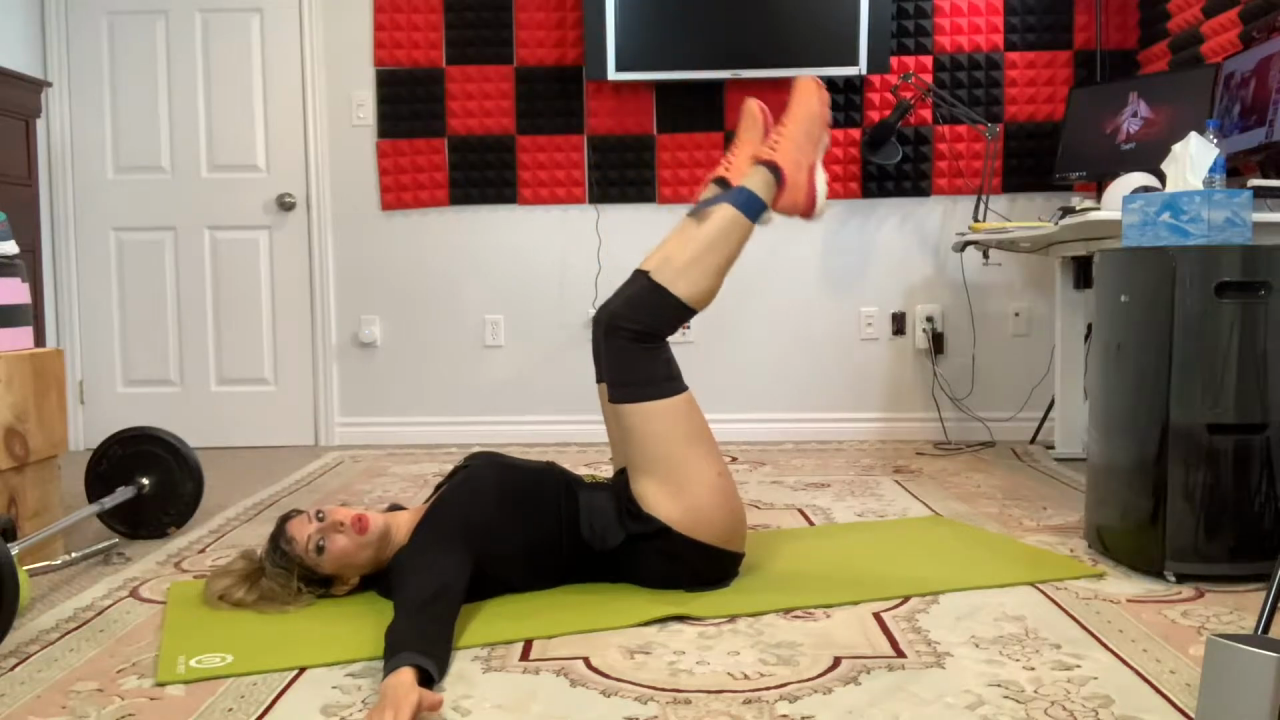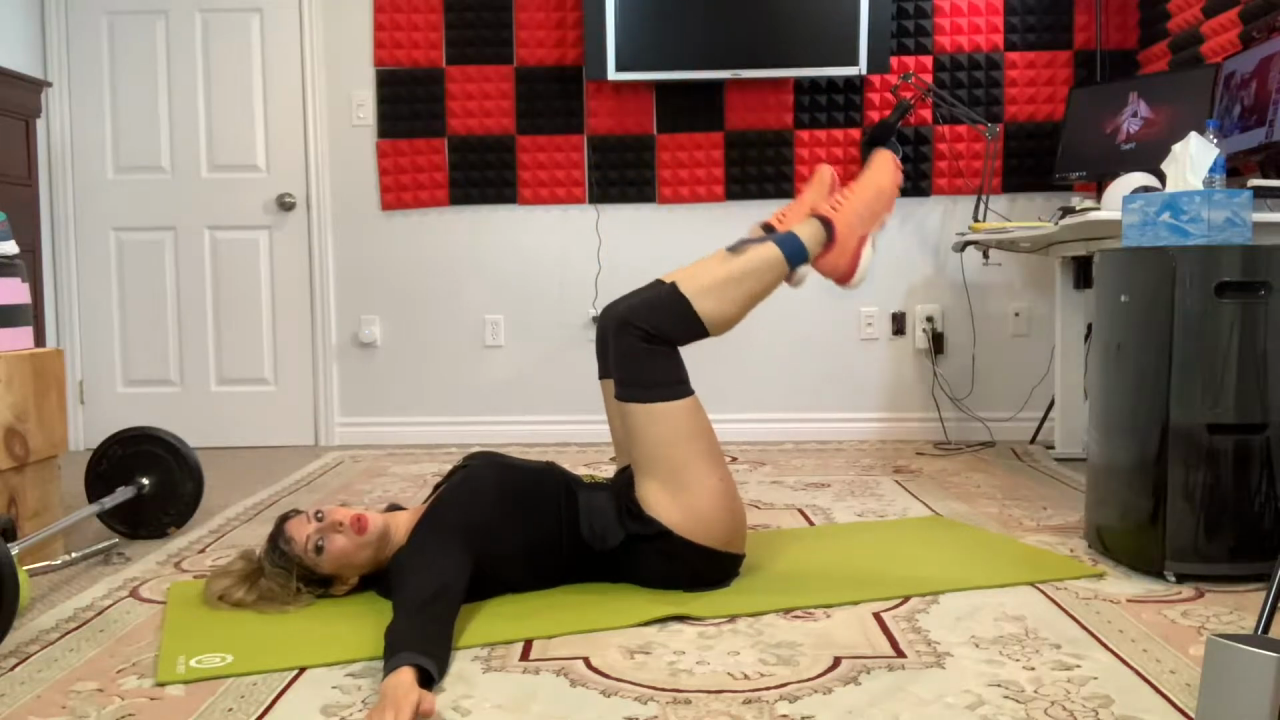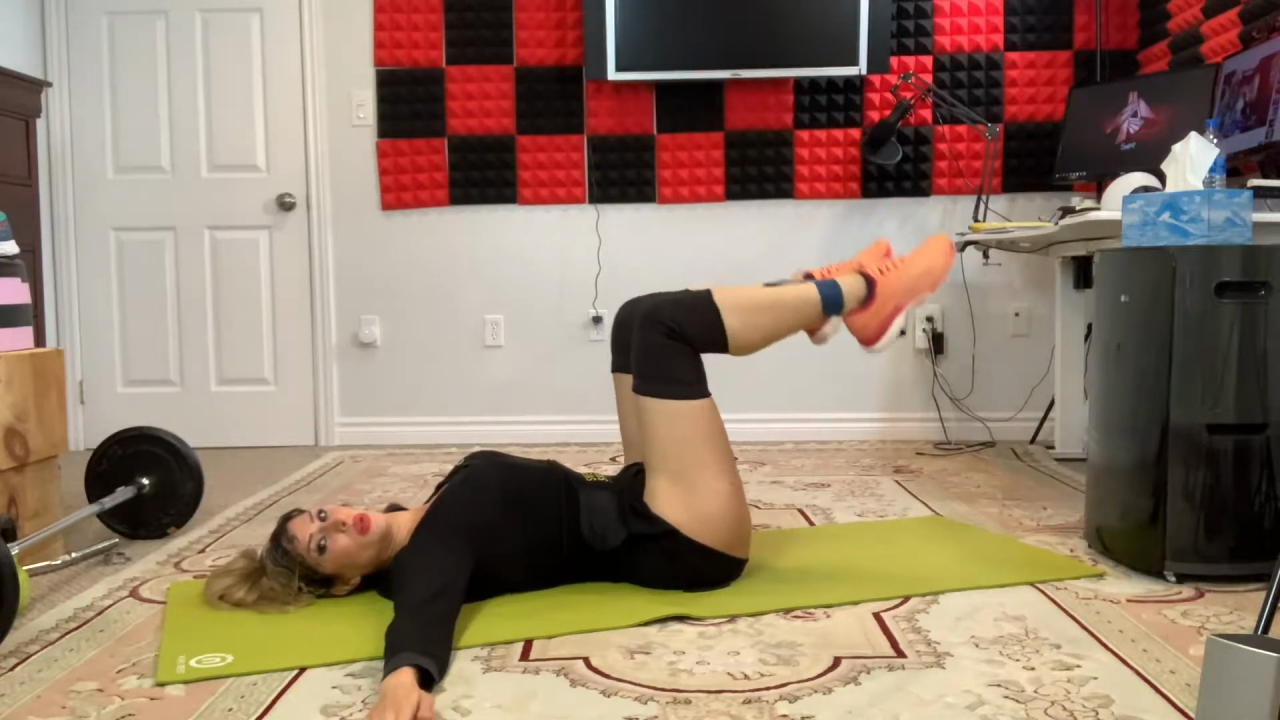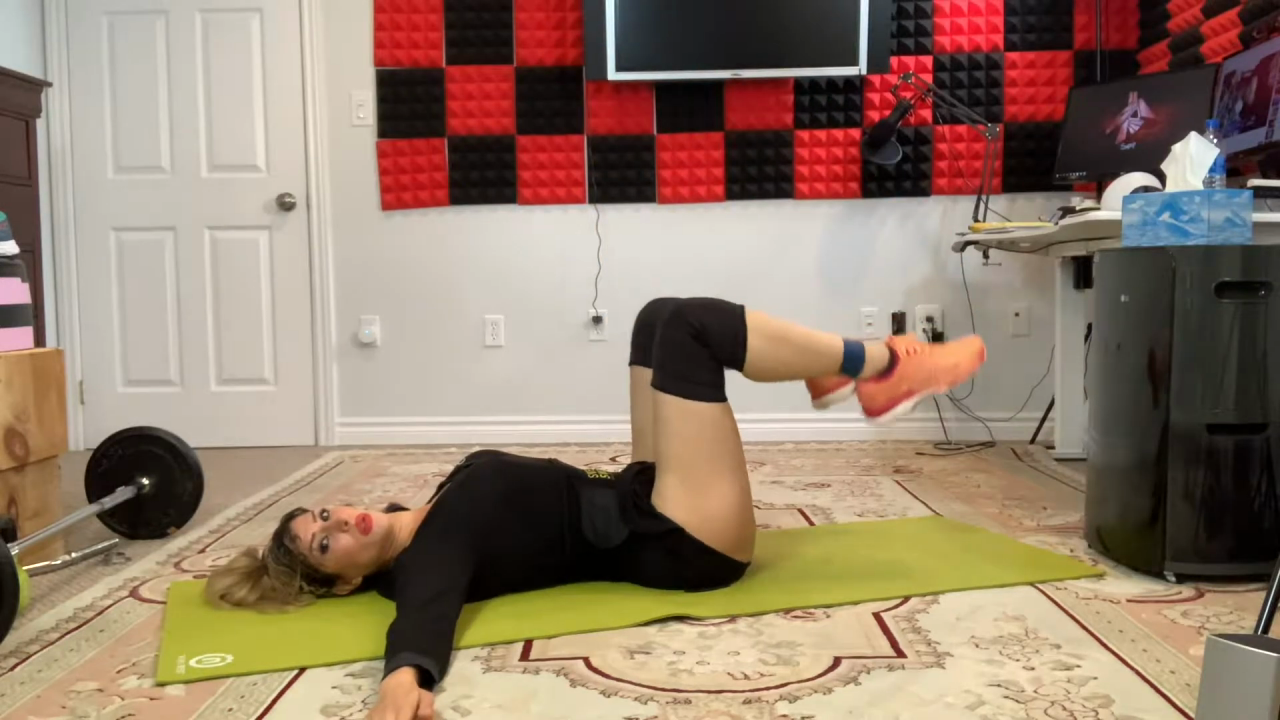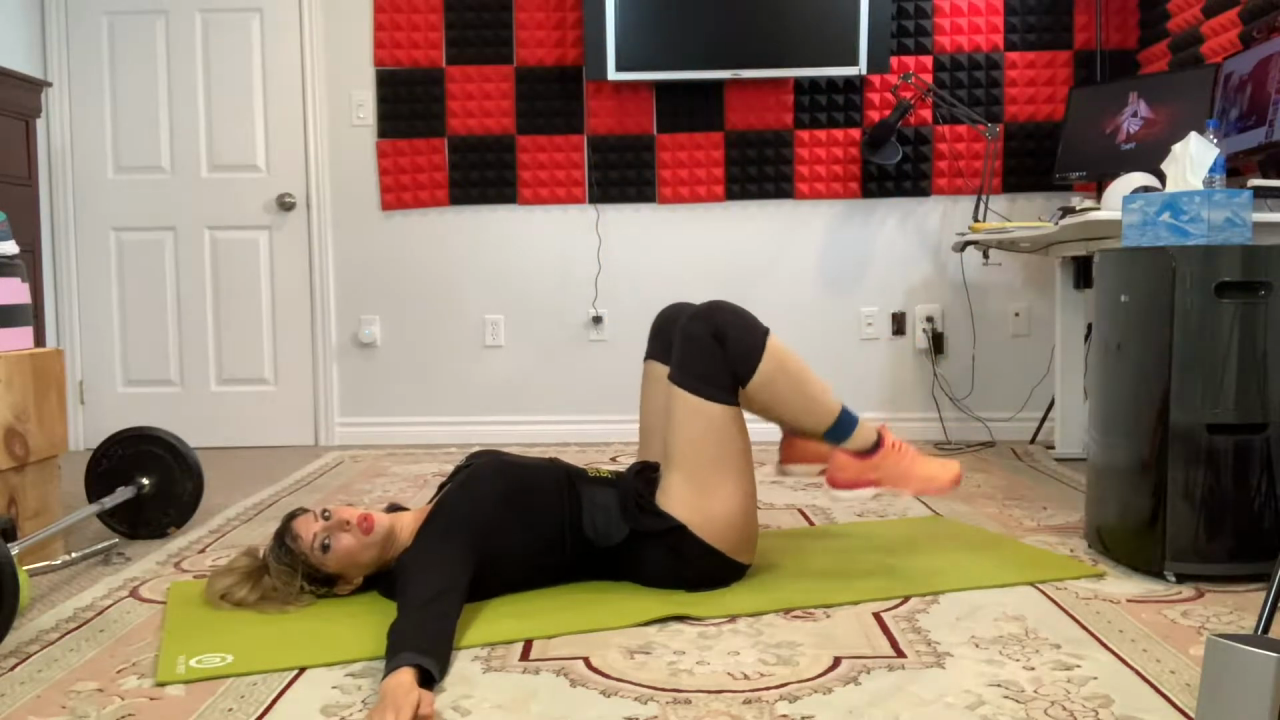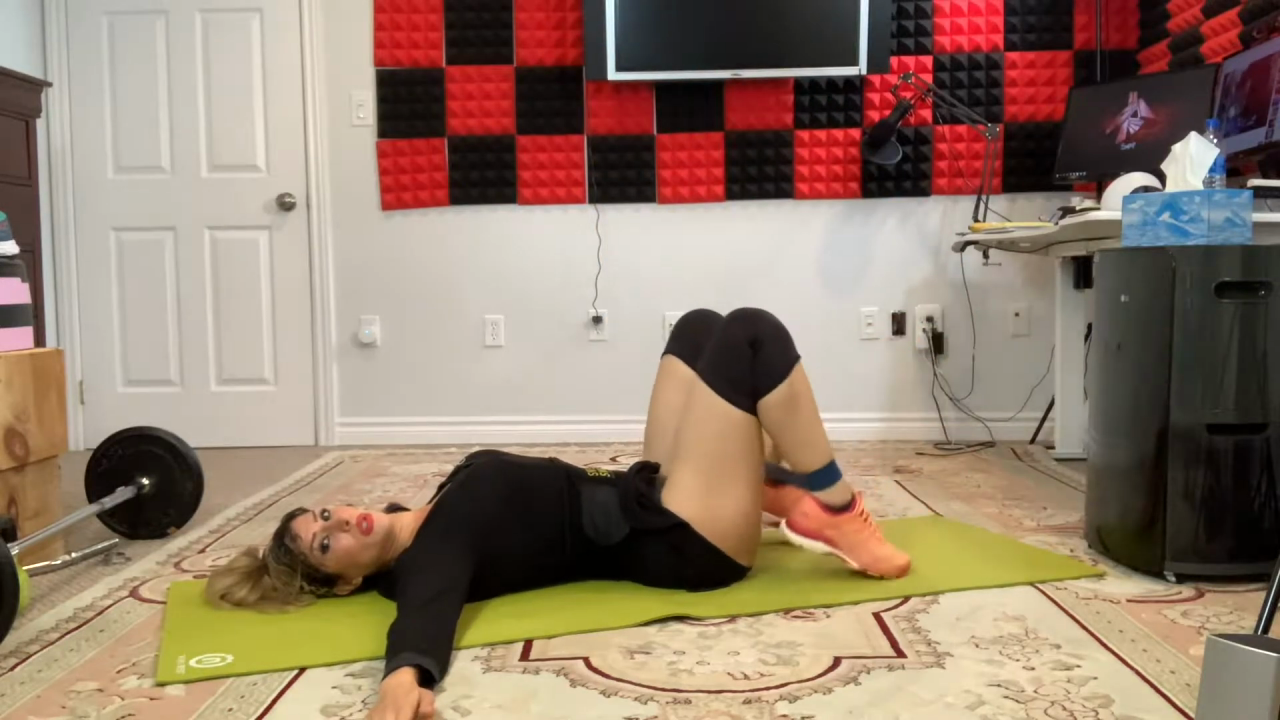
dt=0.2s
person 1, frame 1
left shoulder: (416, 520)
right shoulder: (415, 562)
right elbow: (424, 615)
left hip: (645, 528)
right hip: (683, 544)
left knee: (626, 330)
right knee: (624, 326)
left ankle: (741, 184)
right ankle: (768, 182)
person 1, frame 2
left shoulder: (417, 522)
right shoulder: (416, 564)
right elbow: (422, 613)
left hip: (636, 521)
right hip: (681, 544)
left knee: (628, 326)
right knee: (633, 326)
left ankle: (789, 237)
right ankle: (822, 235)
person 1, frame 3
left shoulder: (418, 522)
right shoulder: (416, 564)
right elbow: (424, 616)
left hip: (634, 511)
right hip: (680, 543)
left knee: (643, 322)
right knee: (658, 324)
left ankle: (831, 294)
right ankle: (859, 294)
person 1, frame 4
left shoulder: (423, 521)
right shoulder: (419, 566)
right elbow: (425, 616)
left hip: (638, 502)
right hip: (682, 545)
left knee: (663, 320)
right knee: (688, 327)
left ankle: (843, 366)
right ankle: (882, 366)
person 1, frame 5
left shoulder: (427, 520)
right shoulder: (421, 563)
right elbow: (424, 615)
left hip: (643, 499)
right hip: (684, 544)
left knee: (683, 323)
right knee: (713, 331)
left ankle: (829, 445)
right ankle: (869, 456)
person 1, frame 6
left shoulder: (422, 518)
right shoulder: (419, 565)
right elbow: (426, 613)
left hip: (642, 498)
right hip: (684, 543)
left knee: (704, 329)
right knee: (752, 335)
left ankle: (782, 488)
right ankle: (836, 513)
